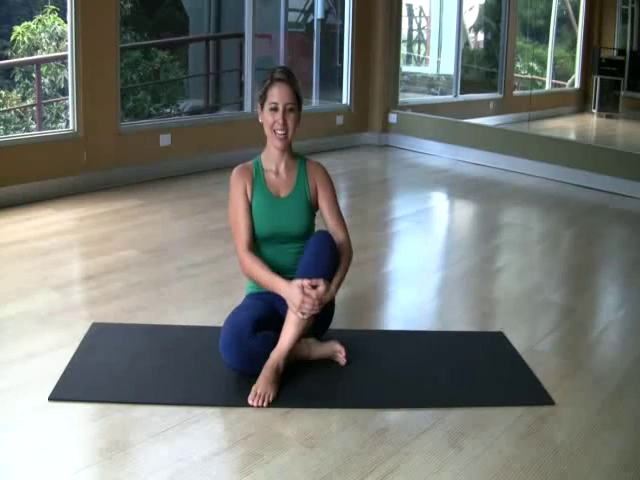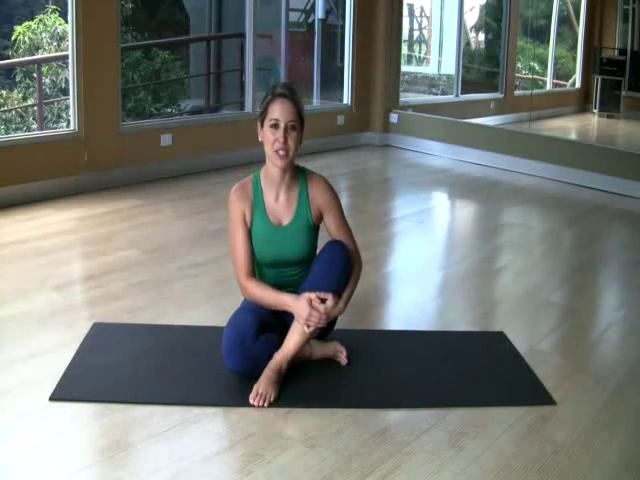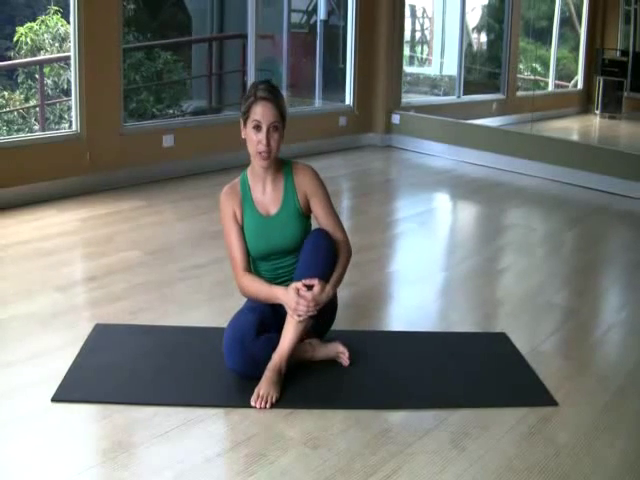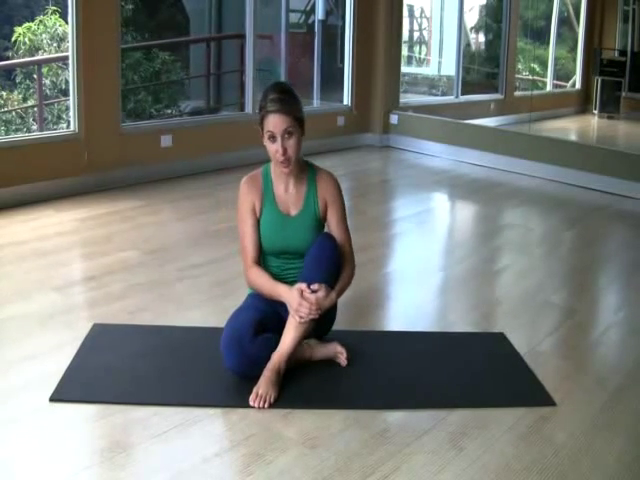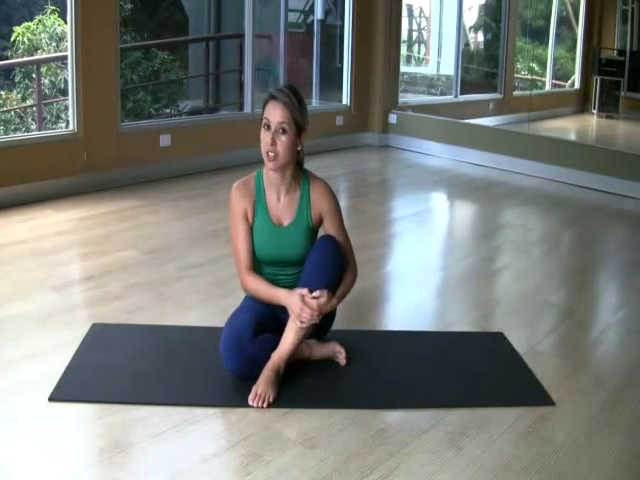
dt=1s
person 1, frame 1
left shoulder: (315, 173)
right shoulder: (243, 176)
left elbow: (344, 245)
right elbow: (245, 255)
left wrist: (331, 287)
right wrist: (285, 288)
left hip: (309, 303)
right hip: (266, 296)
left knee: (321, 242)
right knee: (233, 346)
left ankle: (276, 361)
right ankle: (307, 348)
person 1, frame 2
left shoulder: (318, 190)
right shoulder: (242, 195)
left elbow: (353, 258)
right elbow: (246, 281)
left wrist: (340, 302)
right wrist: (291, 302)
left hip: (311, 307)
right hip: (266, 303)
left knee: (336, 254)
right knee: (235, 351)
left ankle: (278, 363)
right ankle: (310, 349)
person 1, frame 3
left shoulder: (304, 177)
right shoulder: (232, 195)
left elbow: (342, 245)
right elbow: (243, 278)
left wrist: (328, 289)
right wrist: (283, 294)
left hip: (310, 305)
right hip: (268, 301)
left knee: (320, 239)
right knee: (236, 351)
left ankle: (278, 362)
right ankle: (311, 349)
person 1, frame 4
left shoulder: (325, 184)
right shoulder: (251, 186)
left elbow: (347, 260)
right elbow: (251, 269)
left wrist: (331, 295)
right wrist: (287, 293)
left hip: (311, 305)
right hip: (269, 298)
left knee: (325, 245)
right knee: (234, 351)
left ankle: (278, 362)
right ankle: (310, 350)
person 1, frame 5
left shoulder: (319, 193)
right shoulder: (243, 192)
left elbow: (349, 264)
right elbow: (247, 276)
left wrist: (332, 299)
right wrist: (286, 297)
left hip: (307, 306)
right hip: (266, 300)
left knee: (328, 248)
right knee: (234, 352)
left ankle: (276, 362)
right ankle: (309, 349)
